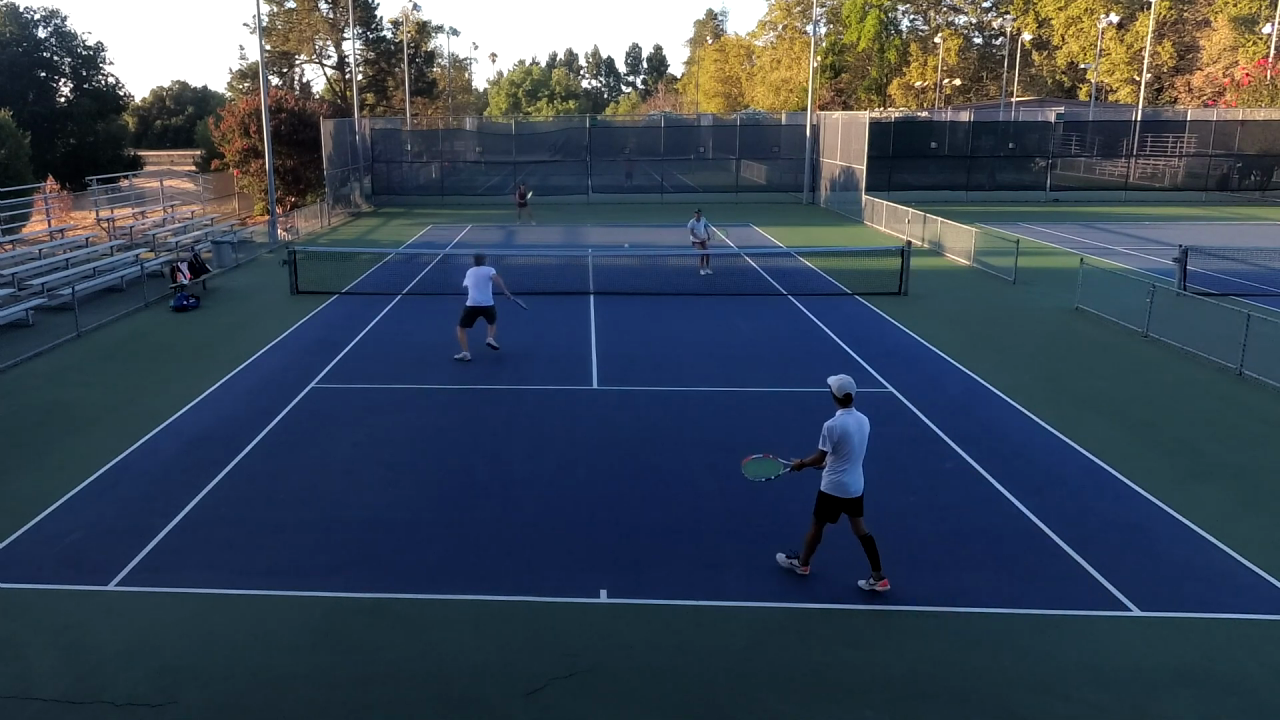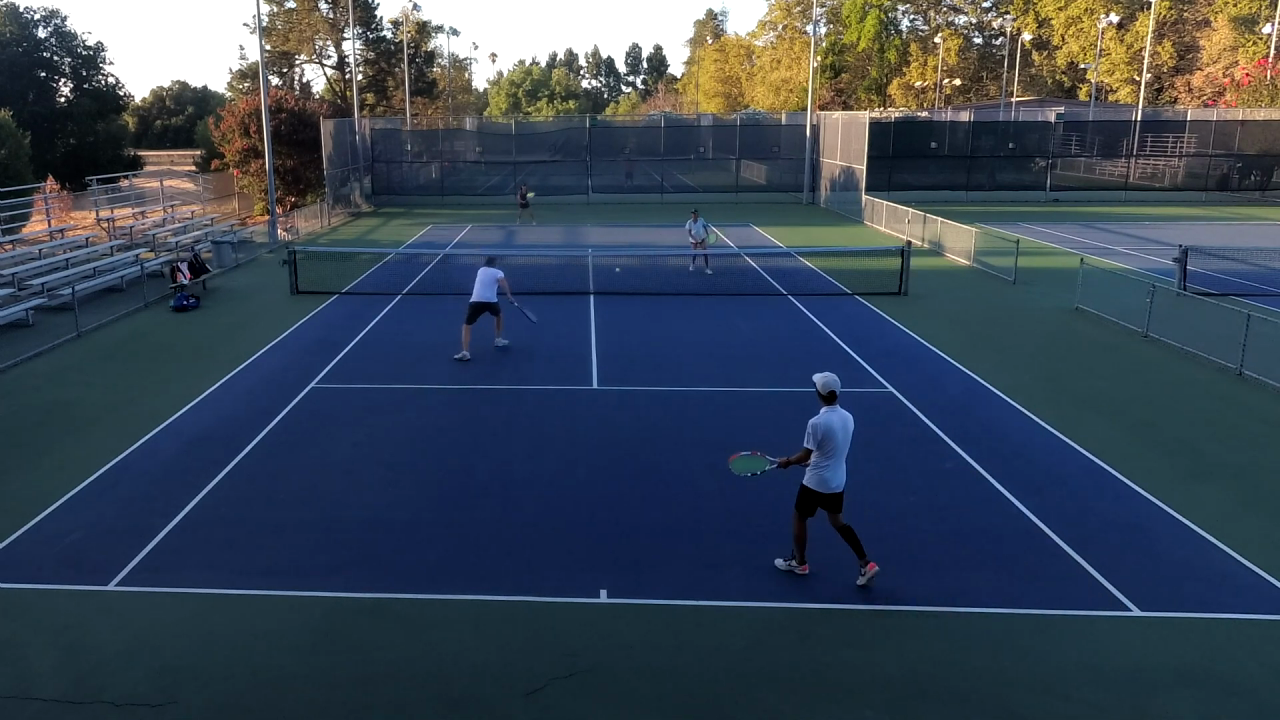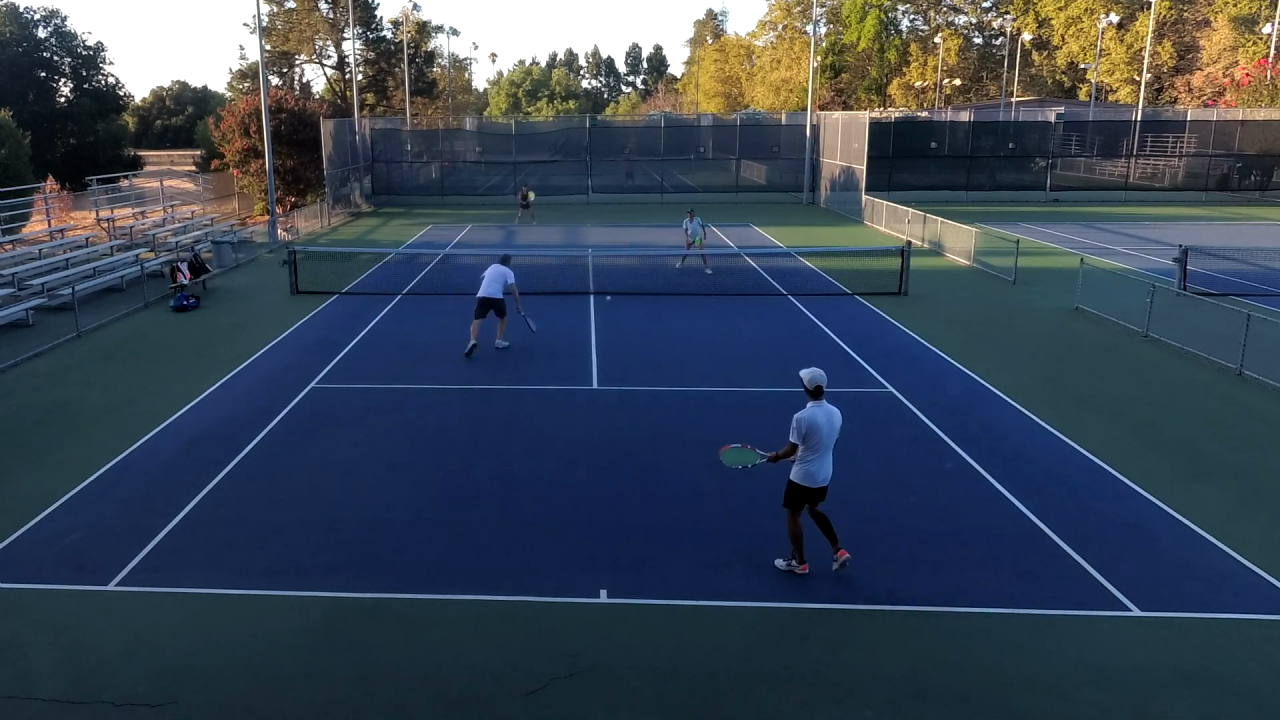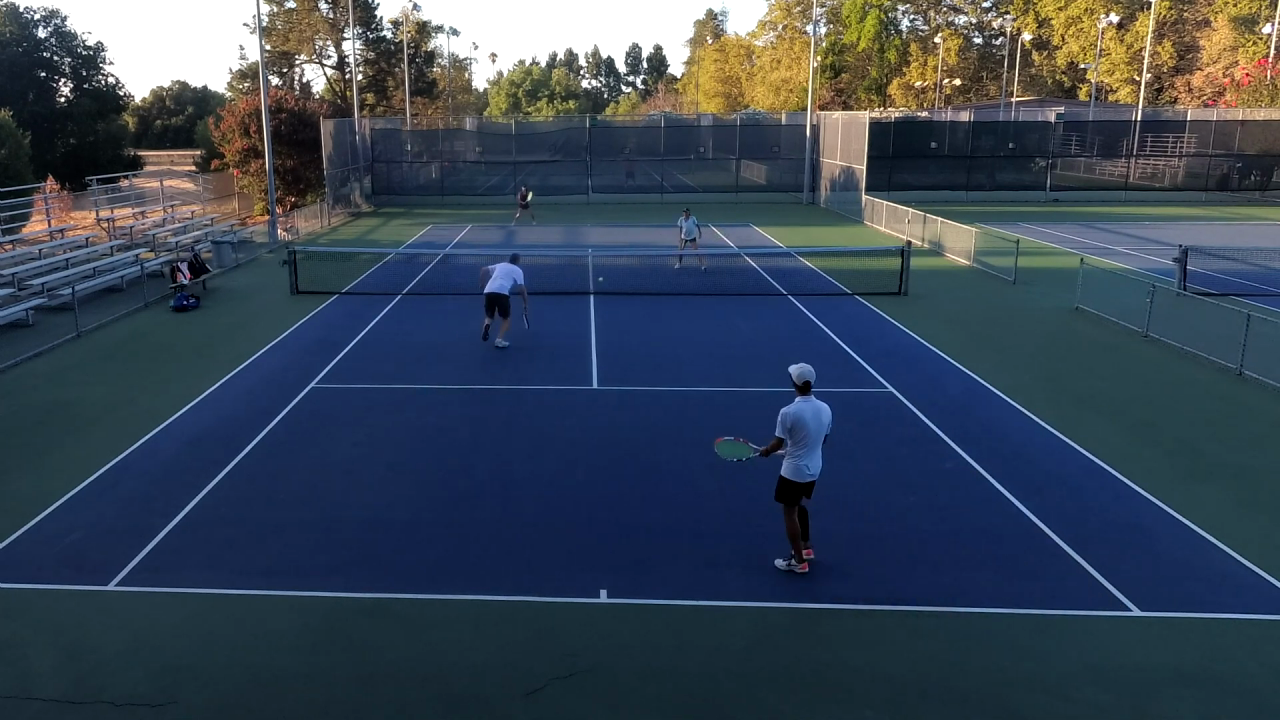
dt=0.1s
person 1, frame 1
left shoulder: (833, 425)
right shoulder: (863, 420)
left elbow: (820, 459)
left wrist: (801, 463)
left hip: (834, 487)
right hip: (856, 486)
left knee: (816, 526)
right knee: (860, 528)
left ankle: (802, 563)
right ankle: (878, 577)
person 1, frame 2
left shoulder: (817, 423)
right shoulder: (848, 418)
left elbow: (805, 456)
left wrist: (787, 462)
left hip: (816, 482)
right hip: (838, 482)
left knee: (799, 519)
right knee: (838, 521)
left ankle: (799, 562)
right ankle: (866, 564)
person 1, frame 3
left shoulder: (802, 417)
right shoulder: (835, 413)
left elbow: (791, 450)
left wrist: (776, 456)
left hip: (803, 476)
right hip: (824, 475)
left knee: (793, 516)
right knee: (814, 510)
left ankle: (799, 562)
right ankle: (838, 550)
person 1, frame 4
left shoulder: (788, 412)
right shoulder: (825, 409)
left elbow: (777, 444)
right elbow: (823, 440)
left wrist: (766, 451)
left hip: (793, 471)
right hip: (813, 469)
left knee: (790, 514)
right knee: (799, 505)
left ankle: (799, 561)
right ankle: (806, 547)
